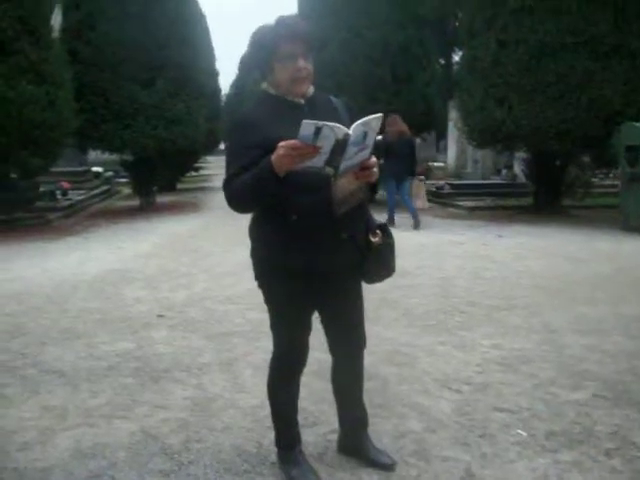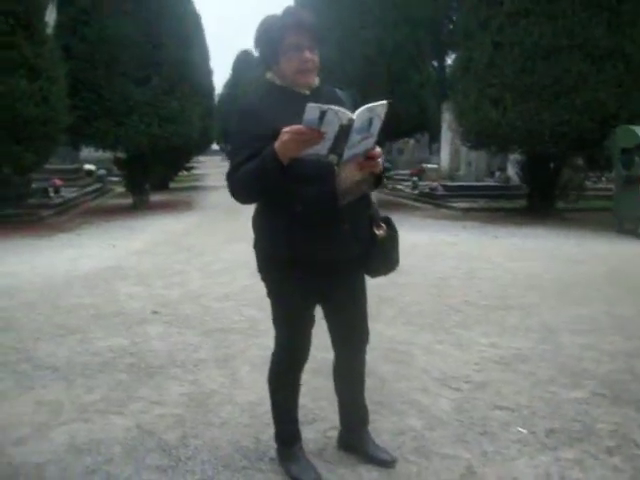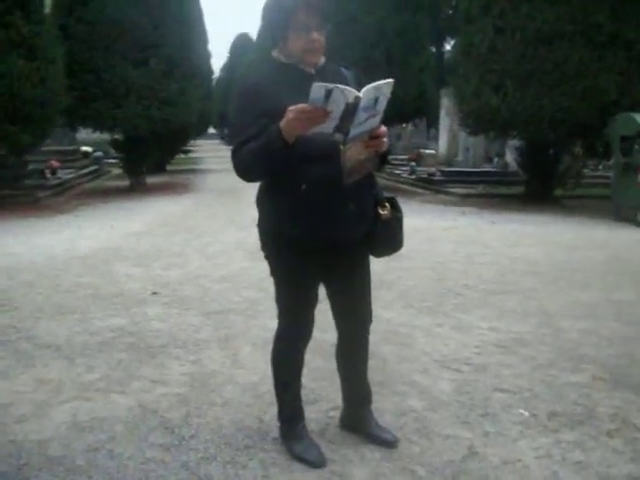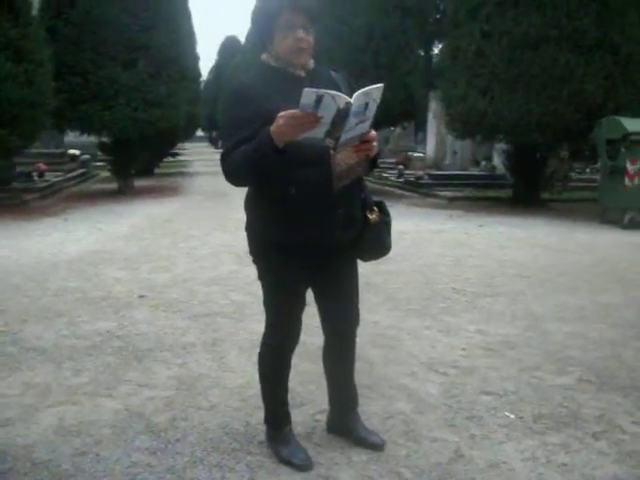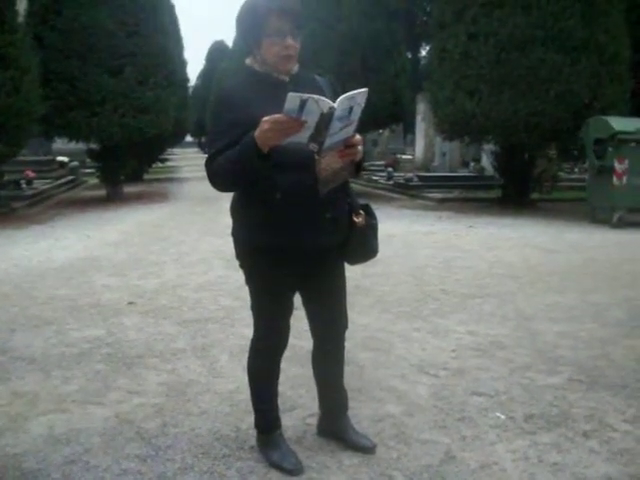
dt=1s
person 1, frame 1
left shoulder: (332, 107)
right shoulder: (251, 120)
left elbow: (353, 167)
right elbow: (237, 196)
left wrist: (367, 172)
right wrist: (275, 167)
left hip: (341, 254)
right hip: (287, 264)
left knee: (350, 349)
right knee: (290, 356)
left ankle: (354, 434)
person 1, frame 2
left shoulder: (337, 99)
right shoulder: (255, 109)
left elbow: (359, 162)
right elbow: (241, 187)
left wrist: (373, 164)
right wrist: (279, 154)
left hip: (344, 248)
right hip: (290, 255)
left knee: (353, 343)
right knee: (292, 348)
left ankle: (354, 431)
person 1, frame 3
left shoulder: (340, 77)
right shoulder: (259, 83)
left elbow: (363, 141)
right elbow: (246, 164)
left wrist: (378, 143)
right wrist: (284, 132)
left hip: (348, 228)
right hip: (294, 234)
left knee: (356, 324)
right knee: (295, 328)
left ankle: (357, 411)
right ankle: (292, 425)
person 1, frame 4
left shoulder: (330, 81)
right shoulder: (247, 87)
left elbow: (352, 148)
right elbow: (235, 169)
left wrist: (367, 148)
right wrist: (275, 138)
left hip: (337, 233)
right hip: (282, 239)
left knee: (343, 328)
right knee: (282, 333)
left ankle: (344, 415)
right ankle: (278, 428)
person 1, frame 5
left shoulder: (314, 85)
right shoulder: (233, 92)
left elbow: (337, 150)
right elbow: (220, 175)
left wrist: (352, 151)
right wrist: (259, 142)
left hip: (324, 236)
right hip: (268, 244)
left knee: (332, 331)
right knee: (270, 337)
left ankle: (334, 418)
right ankle: (268, 433)
